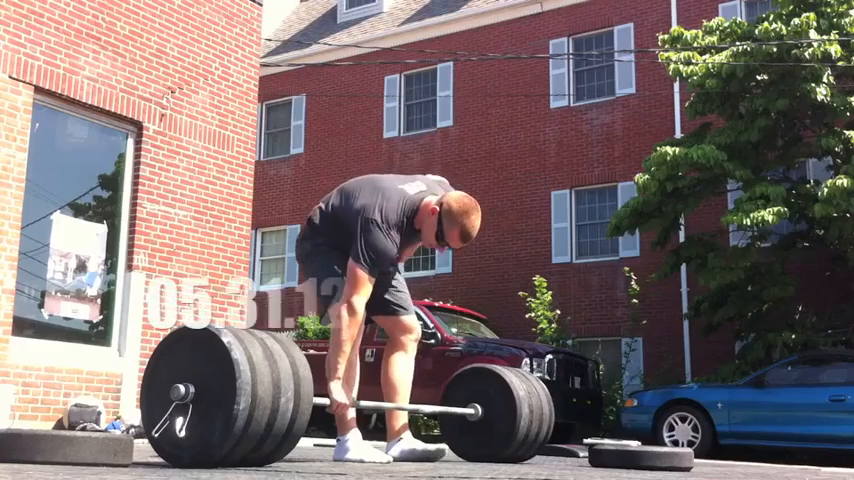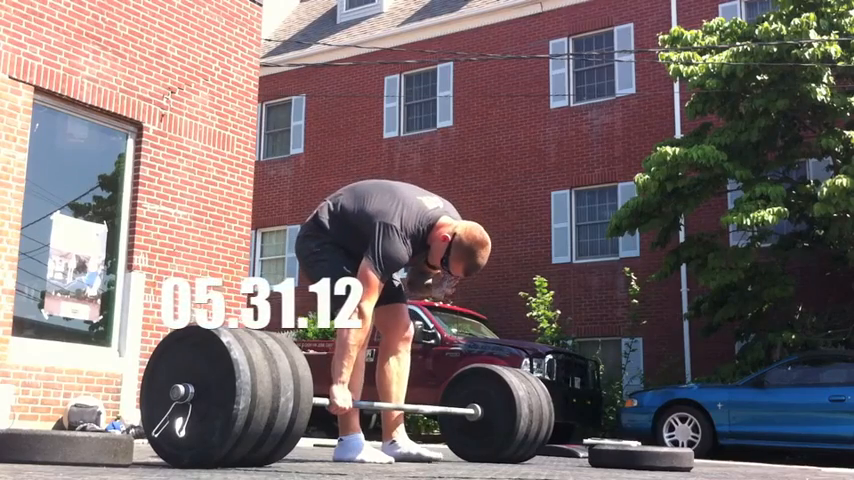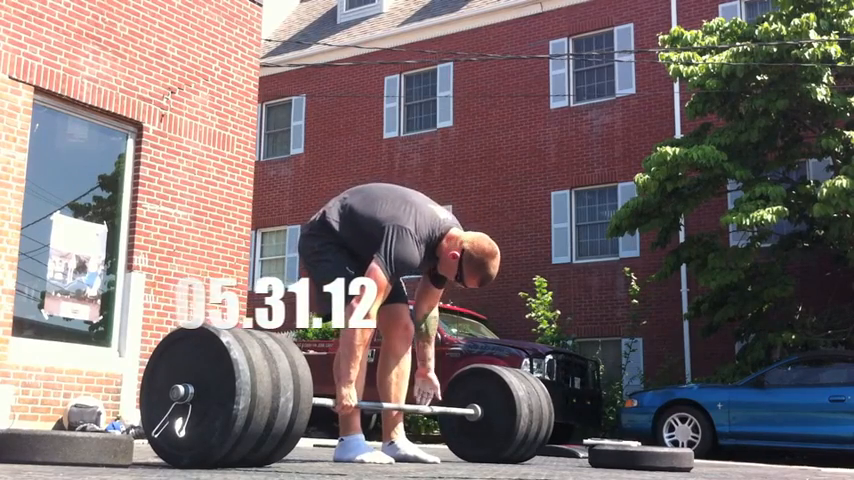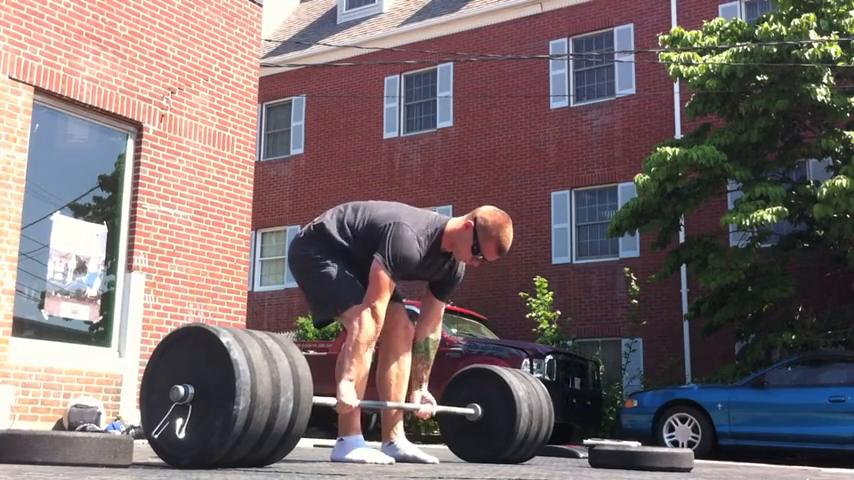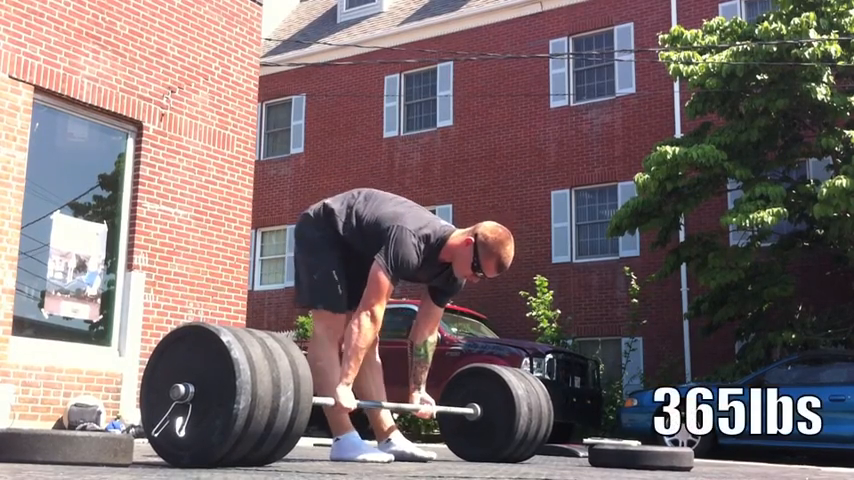
dt=1s
person 1, frame 1
left shoulder: (445, 198)
right shoulder: (382, 226)
right elbow: (353, 305)
left wrist: (409, 246)
right wrist: (336, 380)
left hip: (367, 252)
right hip: (324, 243)
left knee: (408, 332)
right knee: (349, 322)
left ankle: (398, 438)
right ankle: (348, 440)
person 1, frame 2
left shoulder: (454, 226)
right shoulder: (395, 236)
left elbow: (416, 282)
right elbow: (361, 310)
left wrist: (436, 282)
right wrist: (340, 384)
left hip: (362, 245)
right hip: (323, 241)
left knee: (401, 332)
right knee: (357, 325)
left ankle: (394, 439)
right ankle: (349, 441)
person 1, frame 3
left shoulder: (455, 241)
right shoulder: (407, 242)
left elbow: (426, 308)
right elbow: (363, 309)
left wrist: (426, 369)
right wrist: (346, 384)
left hip: (365, 247)
right hip: (327, 241)
left knee: (402, 330)
right knee: (364, 325)
left ankle: (394, 440)
right ankle: (350, 441)
person 1, frame 4
left shoulder: (453, 262)
right shoulder: (409, 239)
left elbow: (430, 327)
right elbow: (372, 310)
left wrist: (420, 388)
right wrist: (347, 382)
left hip: (356, 256)
right hip: (316, 250)
left knee: (402, 331)
right knee: (369, 326)
left ankle: (393, 441)
right ankle: (348, 442)
person 1, frame 5
left shoulder: (452, 271)
right shoulder: (408, 242)
left elbow: (425, 333)
right elbow: (369, 314)
left wrist: (417, 390)
right wrist: (344, 385)
left hip: (358, 245)
right hip: (323, 231)
left knee: (368, 341)
right knee: (331, 328)
left ankle: (389, 438)
right ankle: (344, 440)
